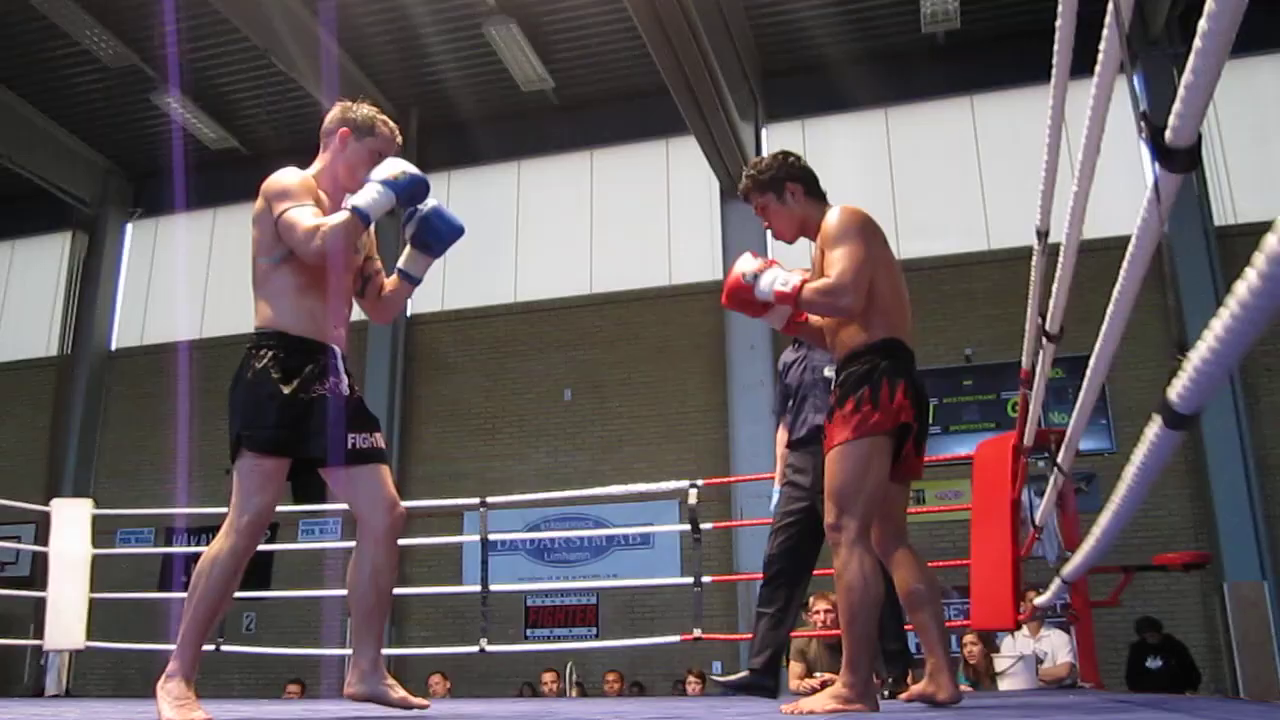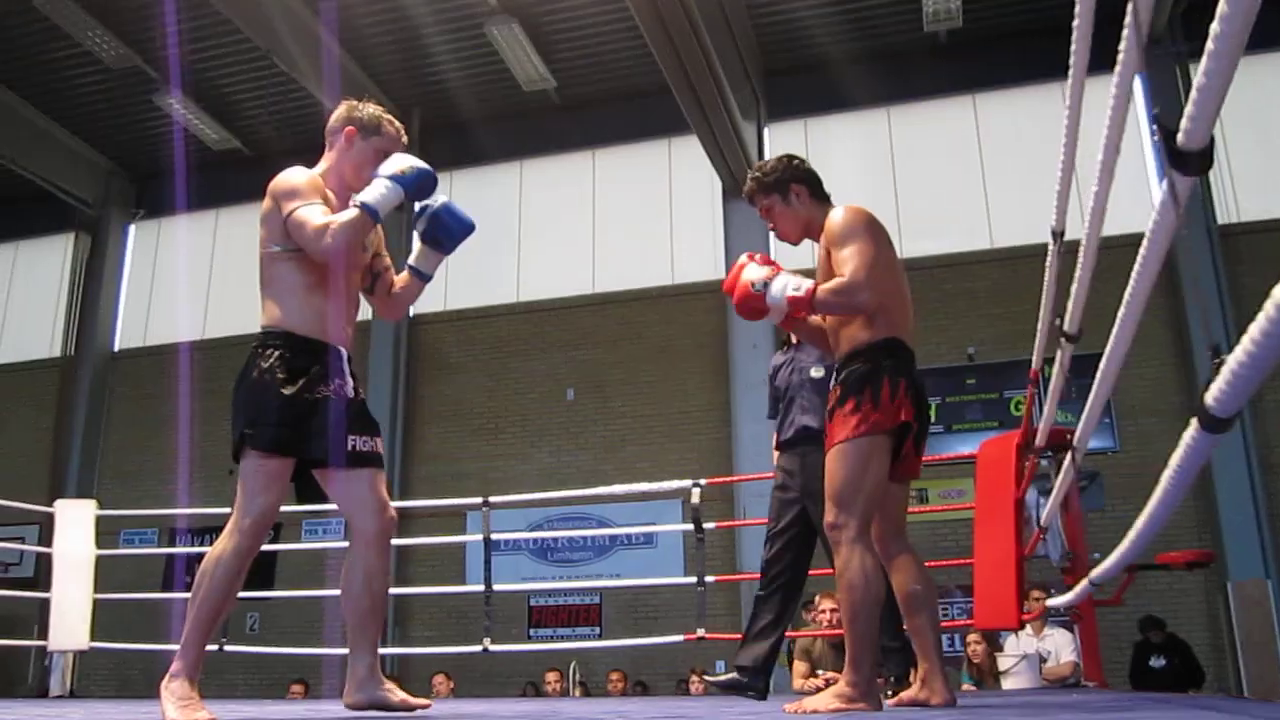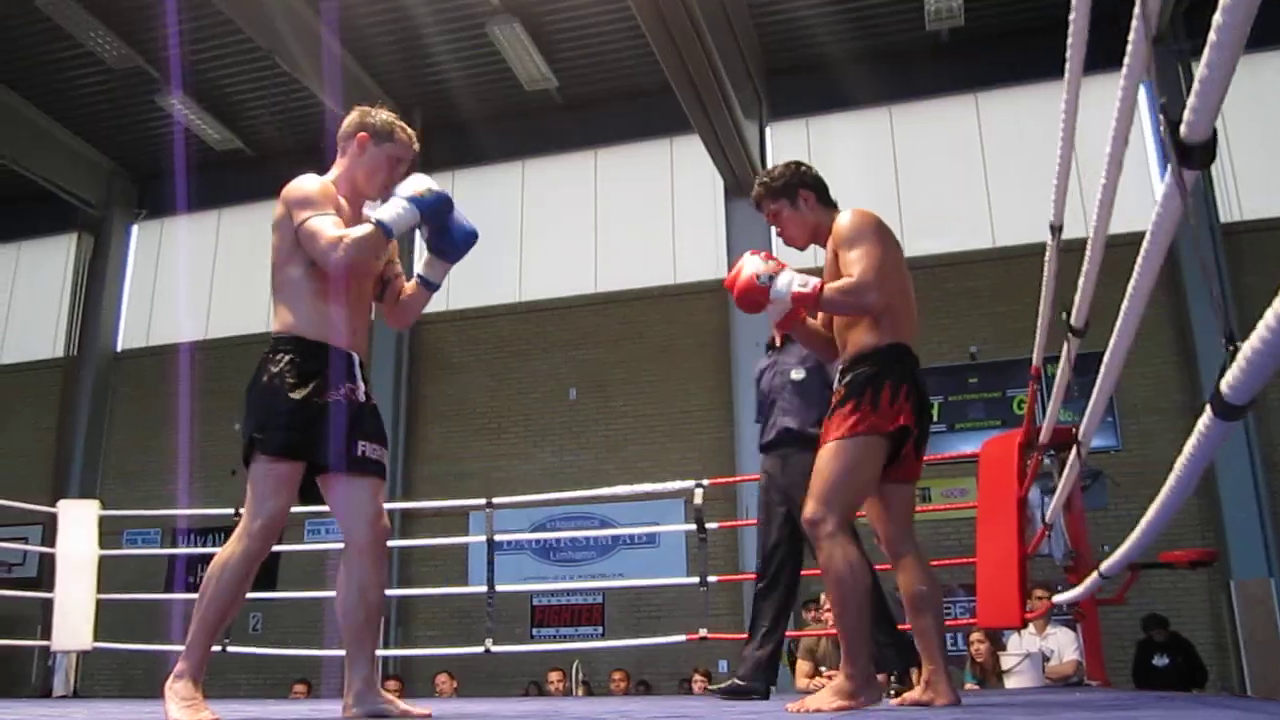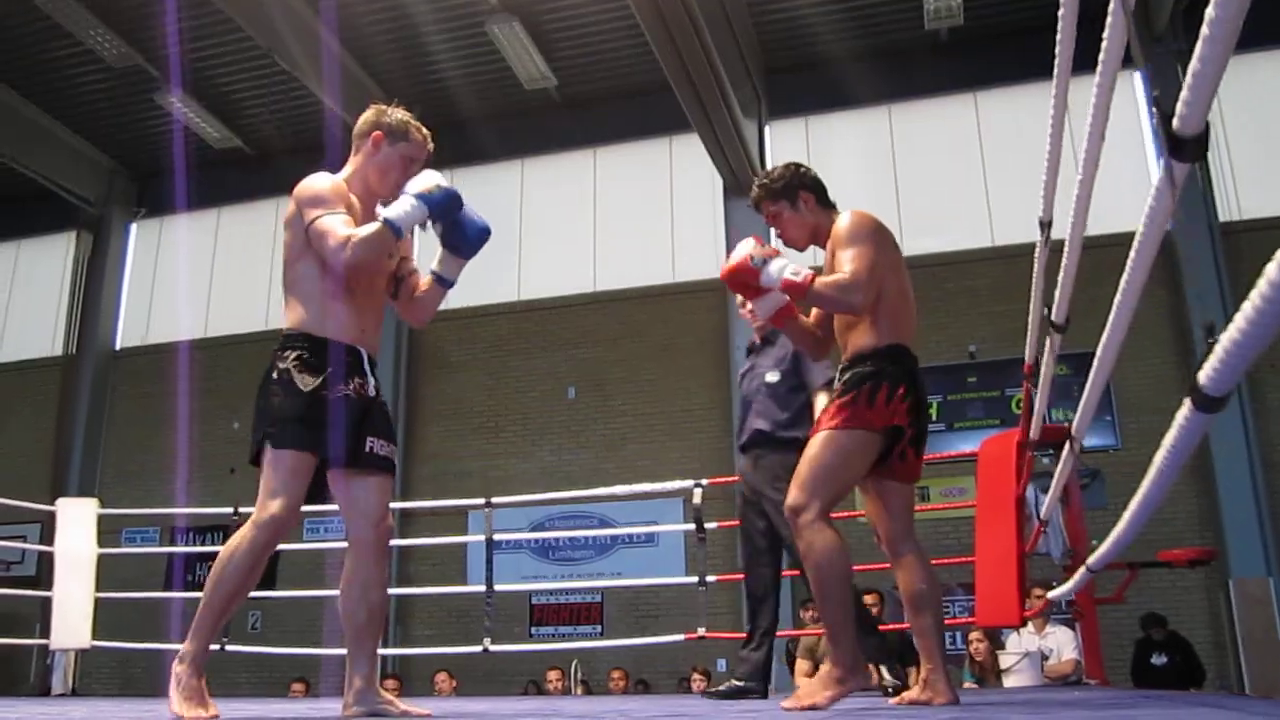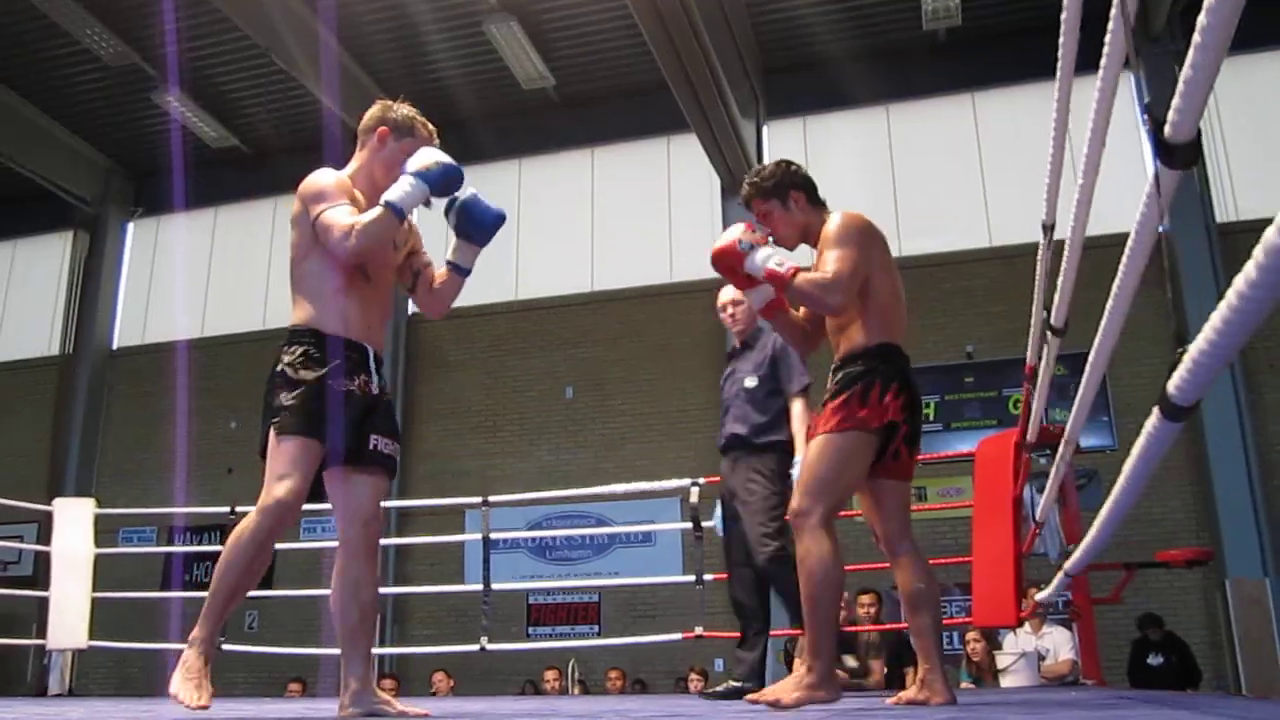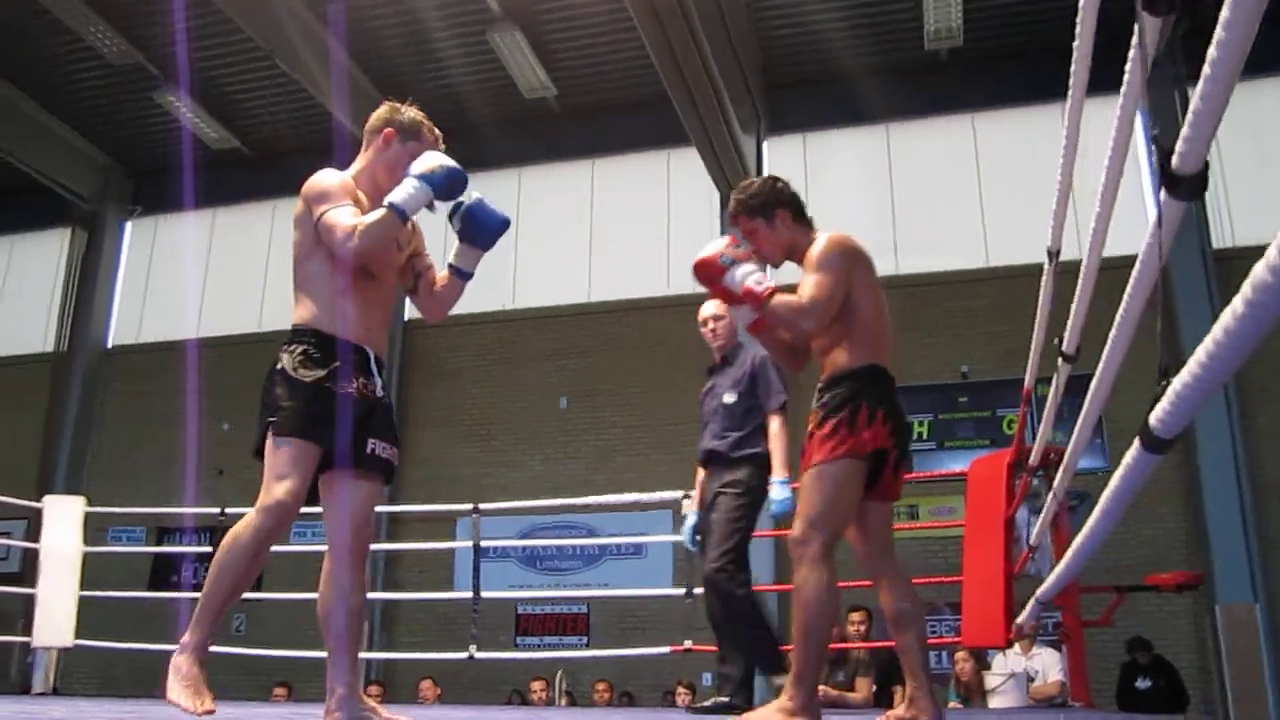
dt=0.1s
person 1, frame 1
left shoulder: (354, 222)
right shoulder: (287, 184)
left elbow: (382, 307)
right elbow: (316, 244)
left wrist: (420, 254)
right wrist: (378, 196)
left hip: (332, 378)
right hip: (280, 367)
left knee: (385, 517)
right knee: (248, 521)
person 1, frame 2
left shoulder: (362, 220)
right shoulder: (295, 183)
left elbow: (391, 304)
right elbow: (326, 244)
left wrist: (431, 251)
right wrist: (385, 191)
left hip: (337, 378)
right hip: (285, 367)
left knee: (375, 526)
right knee: (252, 521)
person 1, frame 3
left shoulder: (374, 227)
right shoulder: (307, 192)
left elbow: (400, 313)
right elbow: (338, 257)
left wrist: (438, 262)
right wrist: (402, 210)
left hip: (349, 386)
right hip: (296, 374)
left knee: (368, 538)
right knee: (263, 526)
person 1, frame 4
left shoulder: (385, 225)
right shoulder: (319, 190)
left elbow: (416, 310)
right elbow: (345, 256)
left wrist: (452, 259)
right wrist: (410, 207)
left hip: (360, 382)
right hip: (306, 370)
left knee: (372, 536)
right knee: (275, 517)
right ankle: (190, 663)
person 1, frame 5
left shoulder: (399, 225)
right shoulder: (325, 185)
left elbow: (433, 302)
right elbow: (350, 245)
left wrist: (467, 247)
right wrist: (411, 190)
left hip: (365, 379)
right hip: (311, 363)
left knee: (360, 533)
right knee: (280, 502)
right ankle: (198, 647)
person 1, frame 6
left shoulder: (403, 228)
right shoulder: (329, 185)
left elbow: (434, 306)
right elbow: (352, 247)
left wrist: (470, 251)
right wrist: (415, 192)
left hip: (366, 381)
right hip: (313, 363)
left knee: (351, 540)
right knee: (278, 504)
right ankle: (191, 649)
person 2, frame 1
left shoulder: (842, 221)
right shoulder: (835, 240)
left elbow: (847, 298)
left wrist: (775, 285)
right wrist: (781, 310)
left hip: (873, 386)
right hip: (889, 389)
left knee: (845, 529)
right knee: (888, 538)
left ankle: (854, 686)
right ankle: (939, 673)
person 2, frame 2
left shoulder: (846, 220)
right shoulder: (838, 240)
left elbow: (860, 295)
right elbow: (840, 337)
left wrist: (785, 288)
right wrist: (782, 306)
left hip: (874, 385)
right hip: (885, 388)
left knee: (845, 528)
right knee: (888, 539)
left ankle: (858, 685)
right ankle: (932, 679)
person 2, frame 3
left shoulder: (854, 225)
right shoulder: (843, 248)
left elbow: (868, 295)
right elbow: (827, 345)
left wrist: (790, 283)
right wrist: (777, 306)
left hip: (878, 385)
right hip: (888, 391)
left knee: (822, 519)
right knee: (898, 542)
left ankle: (857, 676)
right ankle: (936, 679)
person 2, frame 4
left shoulder: (854, 226)
right shoulder: (840, 248)
left elbow: (856, 296)
right elbow: (817, 343)
left wrist: (780, 272)
right wrist: (769, 299)
left hip: (875, 383)
right hip: (887, 392)
left knee: (803, 509)
right knee: (898, 540)
left ankle: (844, 663)
right ankle: (935, 679)
person 2, frame 5
left shoulder: (844, 226)
right shoulder: (833, 246)
left elbow: (834, 294)
right elbow: (804, 339)
left wrist: (768, 263)
right wrist: (760, 289)
left hip: (868, 385)
right hip: (881, 391)
left knee: (809, 515)
right knee: (895, 539)
left ankle: (815, 673)
right ankle: (932, 680)
person 2, frame 6
left shoulder: (830, 248)
right shoulder: (820, 266)
left elbow: (809, 319)
right elbow: (793, 356)
left wrist: (747, 280)
right wrist: (745, 305)
left hip: (854, 407)
right hip: (867, 414)
left knee: (809, 546)
right knee: (878, 559)
person 3, frame 1
right shoulder: (787, 359)
right wrist: (779, 483)
right hip: (801, 465)
right knee: (781, 564)
left ankle: (898, 668)
right ankle: (761, 669)
person 3, frame 2
right shoulder: (779, 362)
right wrist: (776, 481)
left hip: (829, 459)
right hip: (791, 465)
right knee: (777, 568)
left ankle: (898, 665)
right ankle: (751, 669)
person 3, frame 3
right shoulder: (765, 364)
right wrist: (767, 471)
left hip: (809, 459)
right hip: (774, 468)
right knee: (770, 572)
left ankle: (897, 661)
right ankle: (754, 673)
person 3, frame 4
left shoulder: (796, 343)
right shoulder: (750, 363)
left elbow: (821, 397)
right wrist: (748, 472)
left hip: (788, 460)
right hip: (753, 468)
right knee: (759, 575)
right ankle: (751, 673)
person 3, frame 5
left shoulder: (775, 345)
right shoulder: (730, 366)
left elbow: (797, 402)
left wrist: (801, 460)
right wrist: (726, 486)
left hip: (766, 460)
right hip: (734, 466)
left knee: (772, 555)
right knee: (742, 574)
right ankle: (747, 672)
person 3, frame 6
left shoulder: (755, 360)
right shoulder: (711, 381)
left elbow: (775, 419)
left wrist: (780, 478)
right wrist: (693, 509)
left hip: (742, 473)
right hip: (713, 481)
left knee: (720, 570)
right knee: (721, 582)
left ankle: (776, 666)
right ankle: (734, 686)
